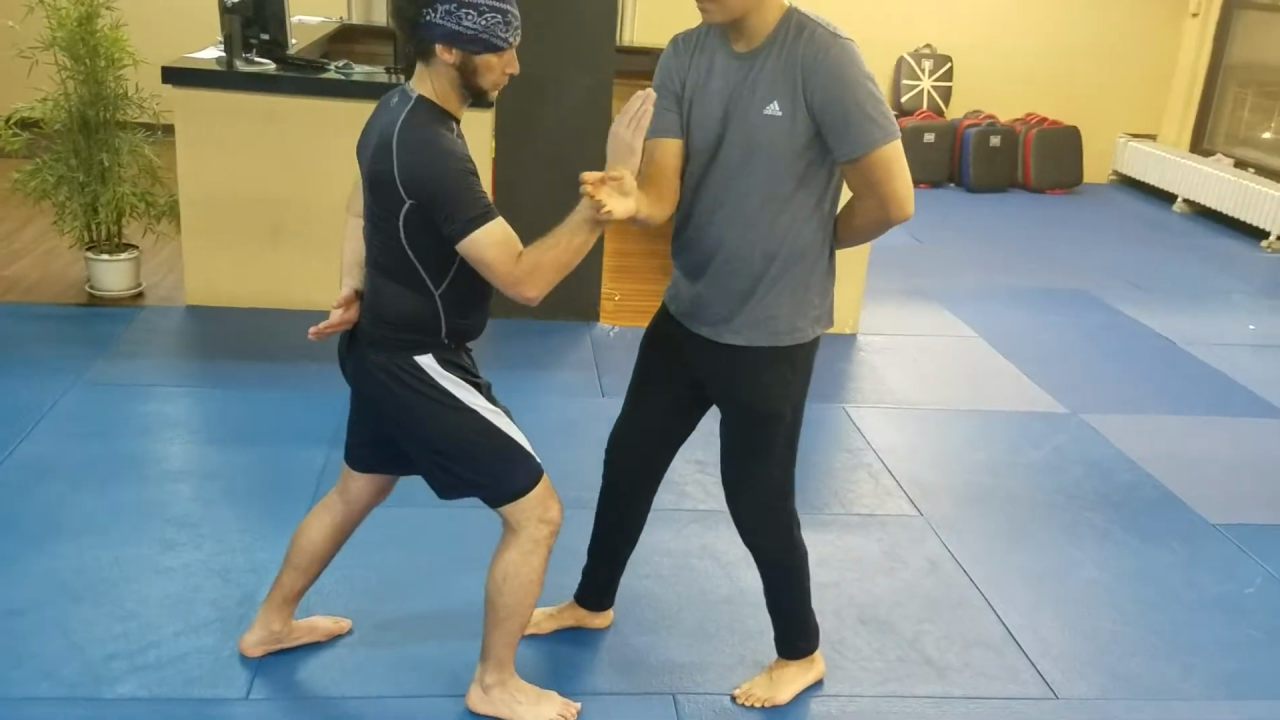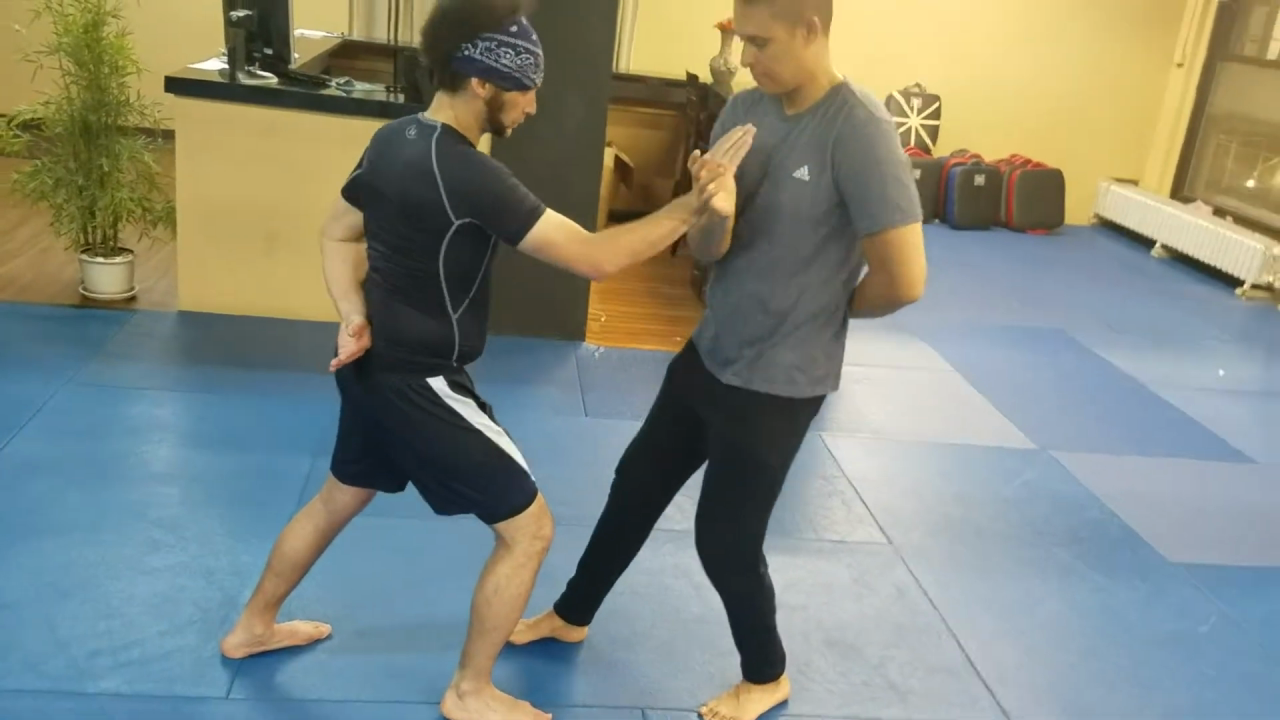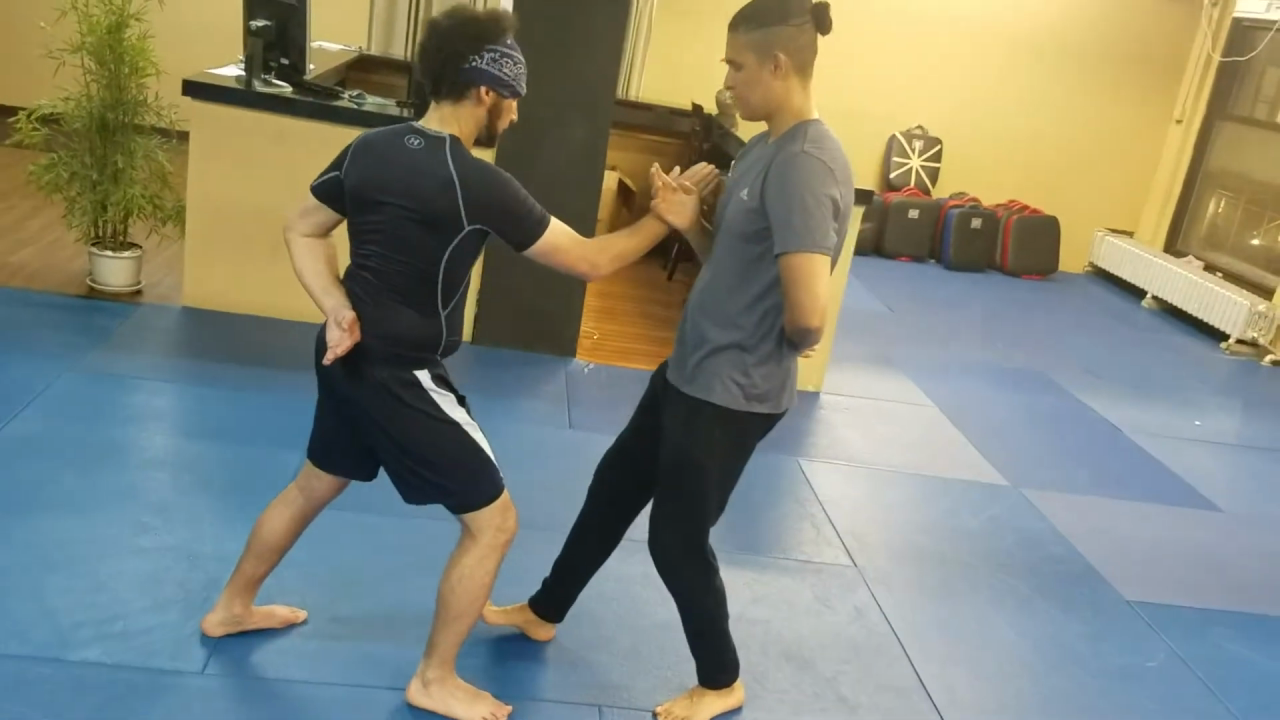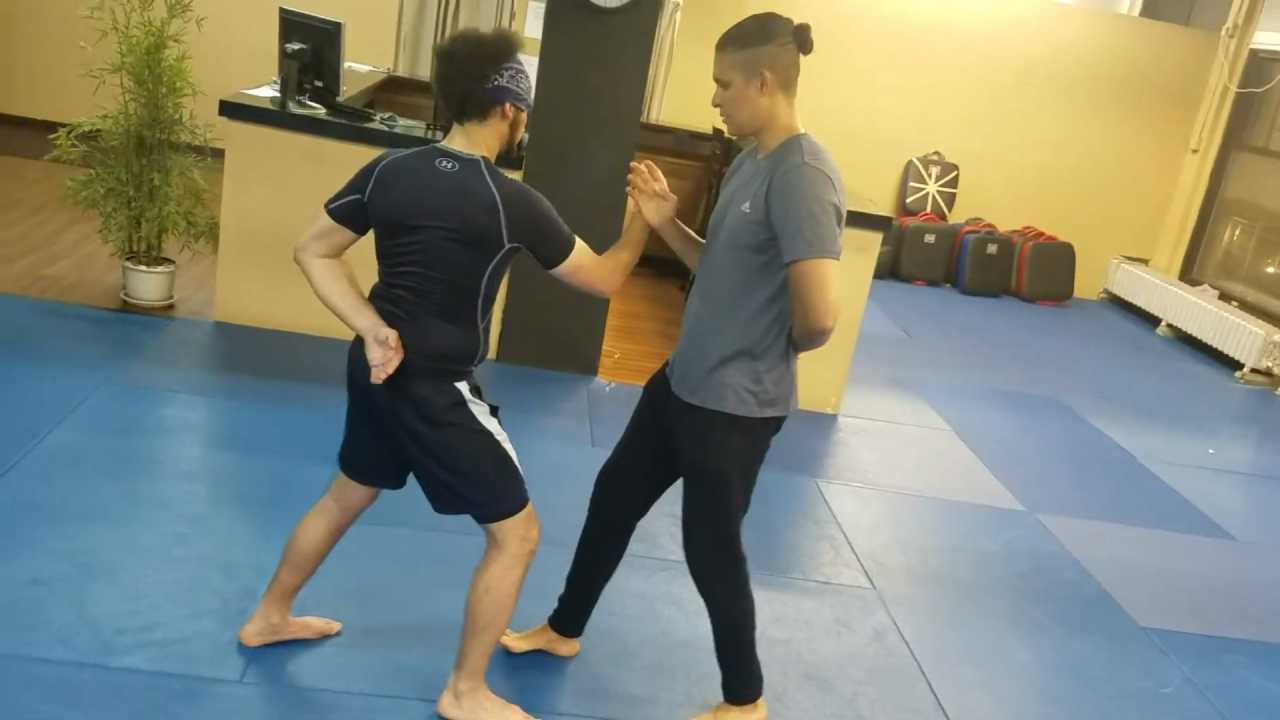
dt=0.7s
person 1, frame 1
left shoulder: (822, 57)
left elbow: (892, 200)
right elbow: (664, 191)
left wrist: (803, 245)
right wrist: (629, 199)
left hip: (771, 332)
right hip: (686, 313)
left knee: (758, 502)
right knee: (629, 458)
left ankle: (801, 653)
right ankle: (592, 602)
person 1, frame 2
left shoulder: (859, 133)
right shoulder: (743, 112)
left elbow: (903, 283)
right elbow: (707, 252)
left wrist: (826, 307)
right wrist: (716, 214)
left hip: (779, 379)
right hip: (709, 353)
left knee: (724, 536)
right knee: (636, 482)
right ankle: (571, 615)
person 1, frame 3
left shoulder: (806, 164)
right shoulder: (761, 147)
left elbow: (807, 313)
left wrist: (786, 344)
right wrist: (686, 223)
left hip: (733, 392)
right hip: (690, 369)
left knee: (676, 538)
right knee: (613, 487)
right ankle: (543, 612)
person 1, frame 4
left shoulder: (802, 175)
right shoulder: (748, 162)
left elbow: (819, 315)
left wrist: (772, 348)
right wrist: (667, 223)
left hip: (736, 403)
right hip: (684, 380)
left knee: (711, 549)
right knee: (614, 496)
right ankle: (563, 629)
person 2, frame 1
left shoulder: (398, 111)
right shoulder: (430, 151)
left elbow: (360, 211)
right elbow: (524, 280)
left wrist: (355, 291)
left hip: (383, 349)
right hip: (419, 364)
left knee: (358, 490)
right knee: (536, 513)
left ankle: (269, 623)
person 2, frame 2
left shoulder: (391, 141)
right shoulder: (469, 176)
left elbow: (339, 236)
right elbow: (593, 258)
left wrist: (353, 319)
right wrist: (695, 201)
left hip: (372, 366)
right hip: (422, 386)
left knee: (338, 498)
right knee: (529, 529)
left ankle: (252, 626)
person 2, frame 3
left shoulder: (368, 148)
right shoulder: (476, 185)
left elbow: (302, 231)
right elbow: (588, 260)
left wrist: (338, 310)
right wrist: (663, 218)
left hip: (347, 356)
right hip: (401, 375)
left knee: (314, 484)
right knee: (492, 522)
left ankle: (232, 607)
person 2, frame 4
left shoulder: (387, 171)
right shoulder: (512, 203)
left elbow: (313, 252)
right elbow: (603, 279)
left wrist: (372, 329)
right wrist: (644, 219)
left hip: (377, 367)
right hip: (435, 388)
left knee: (347, 494)
right knee: (515, 533)
left ankle: (269, 617)
